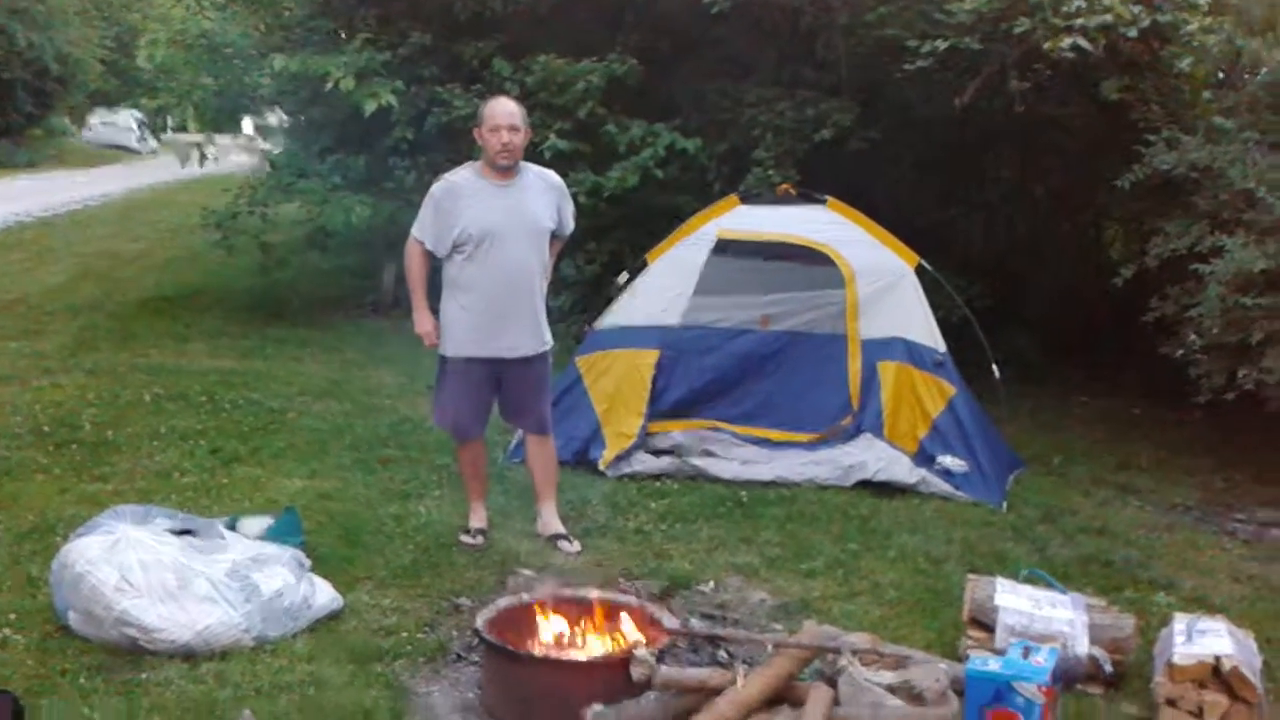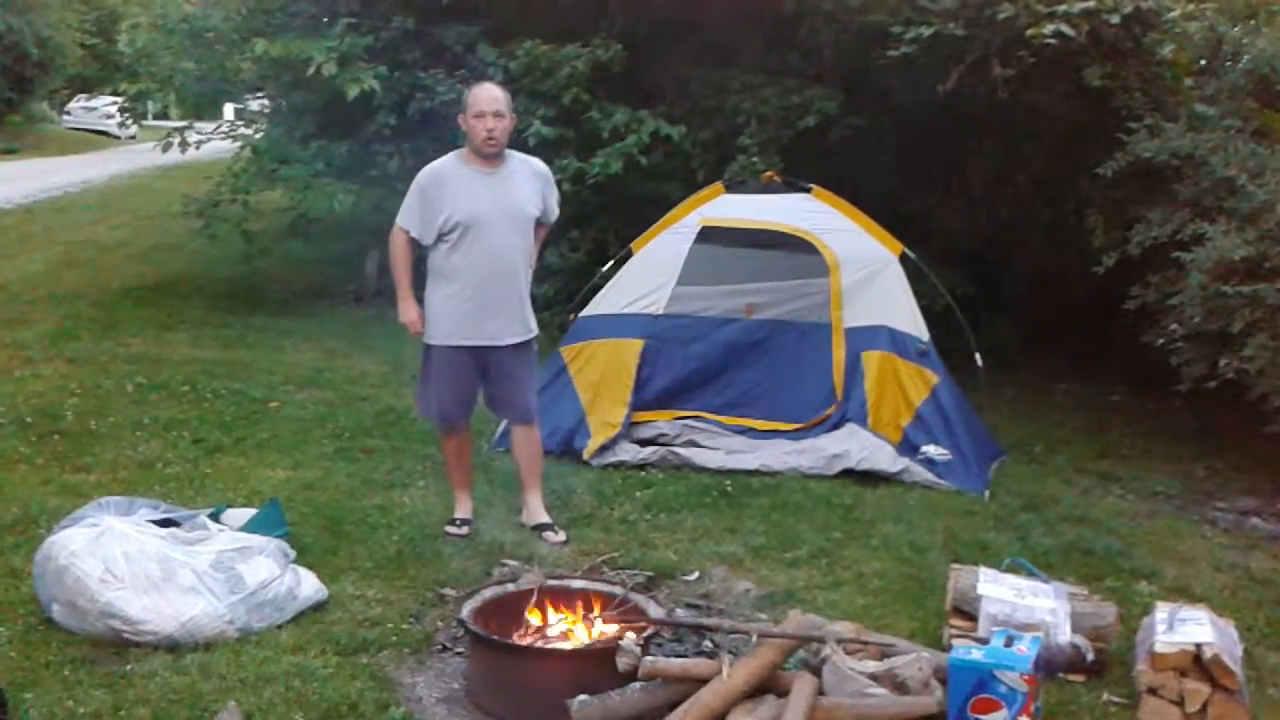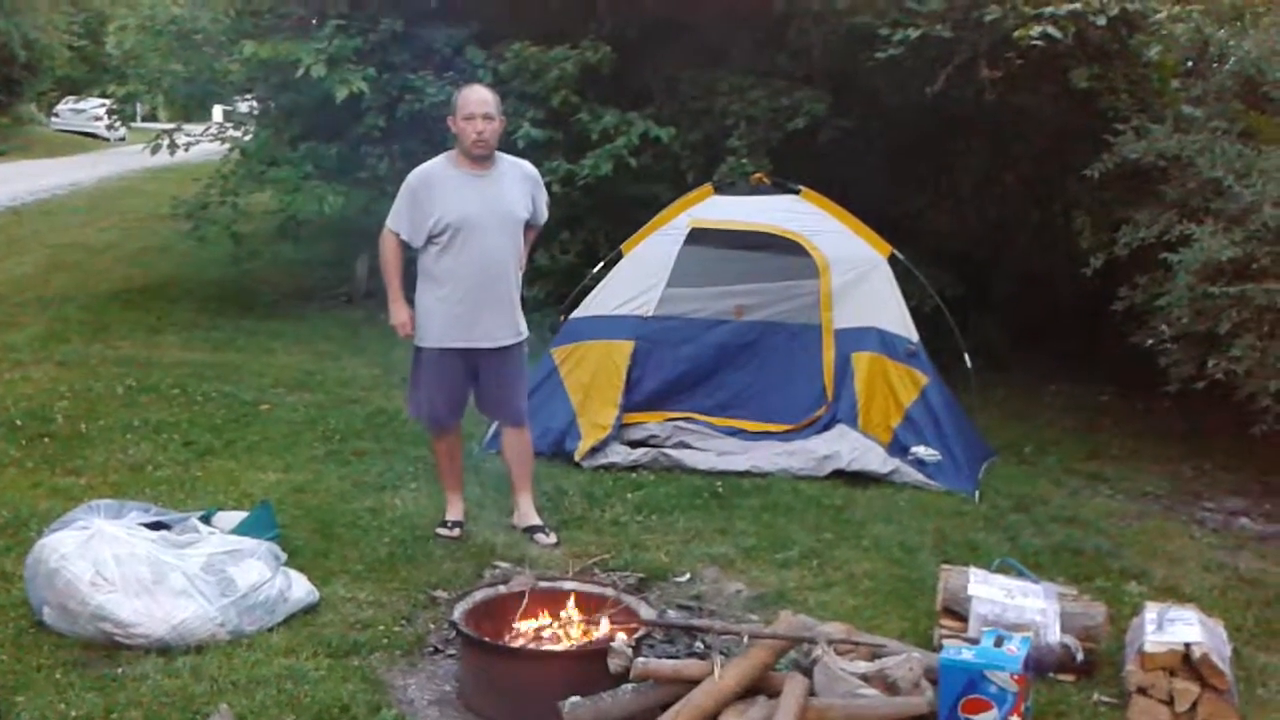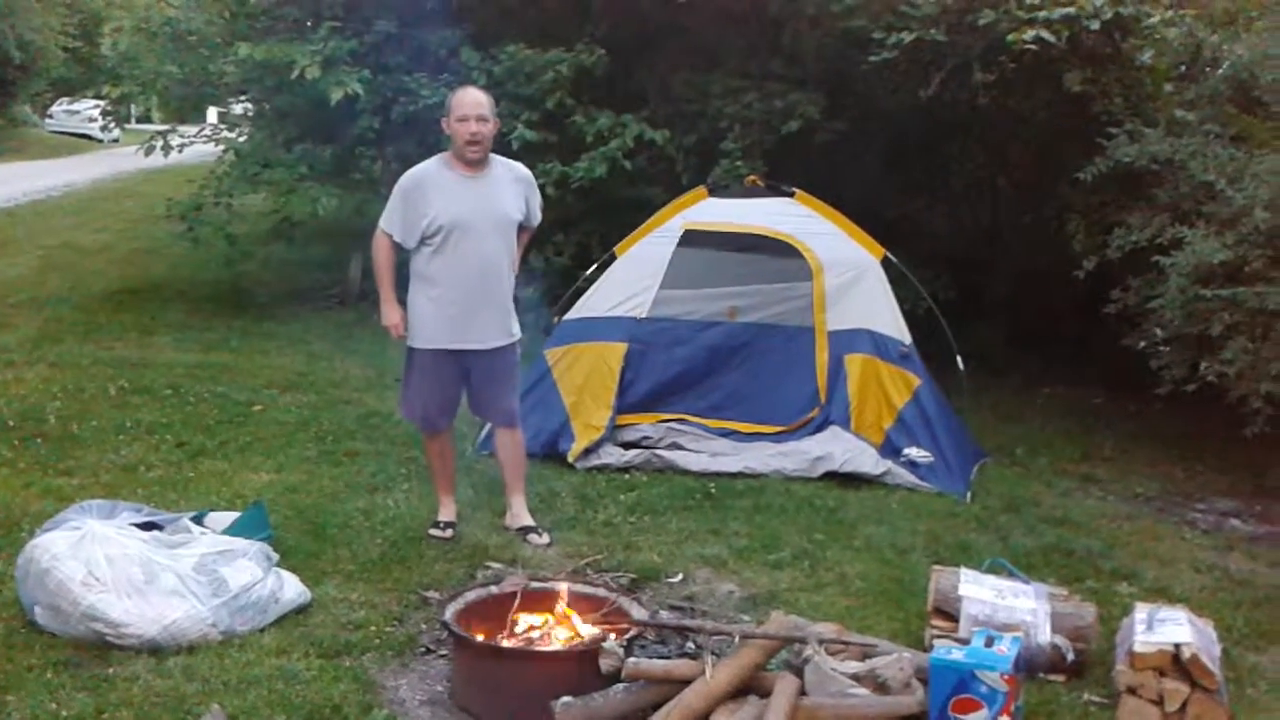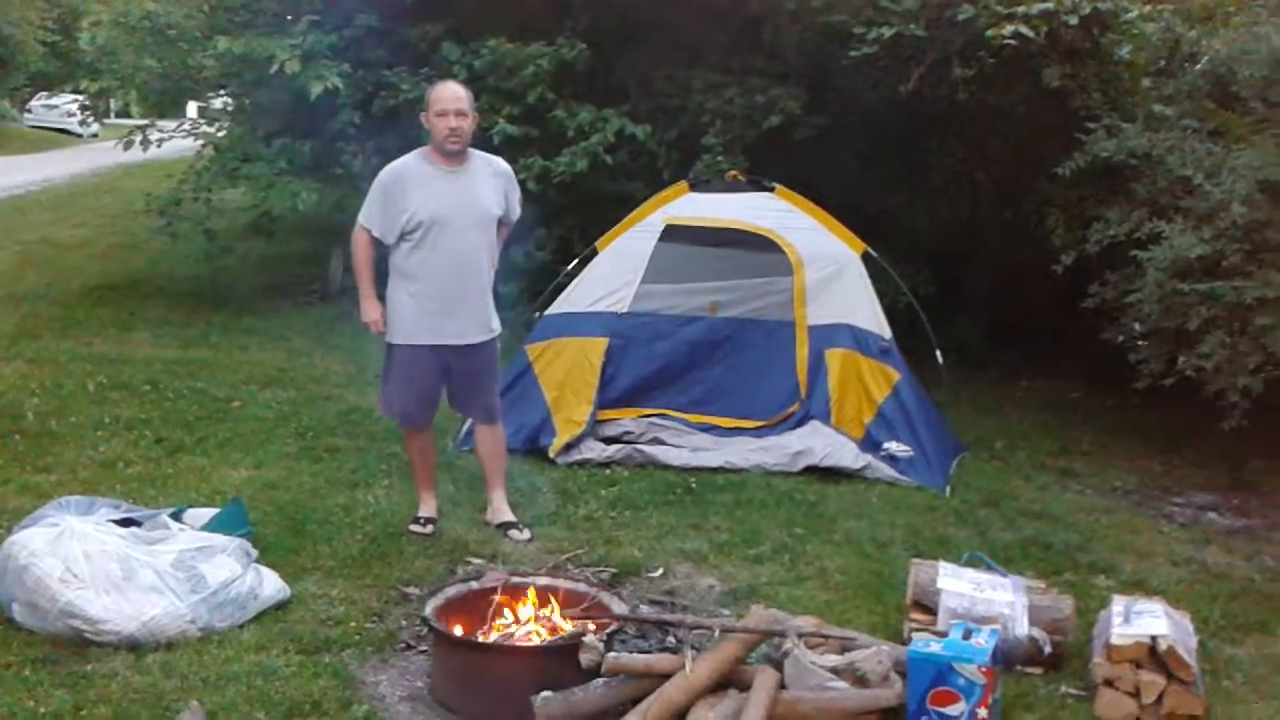
dt=0.3s
person 1, frame 1
left shoulder: (550, 186)
right shoulder: (452, 189)
right elbow: (417, 248)
right wrist: (420, 311)
left hip: (529, 336)
right hip: (468, 340)
left knee: (539, 426)
right knee: (467, 429)
left ankle: (548, 516)
right ankle: (477, 512)
person 1, frame 2
left shoulder: (535, 173)
right shoulder: (437, 176)
right elbow: (401, 236)
right wrist: (406, 300)
left hip: (515, 325)
right hip: (452, 328)
left knee: (524, 414)
right knee: (453, 419)
left ankle: (534, 507)
right ankle: (462, 503)
person 1, frame 3
left shoulder: (524, 175)
right shoulder: (426, 179)
right elbow: (391, 238)
right wrist: (397, 302)
left hip: (505, 327)
right hip: (442, 330)
left knee: (515, 417)
right knee: (443, 422)
left ankle: (525, 508)
right ankle: (454, 505)
person 1, frame 4
left shoulder: (518, 178)
right shoulder: (420, 180)
right elbow: (384, 239)
right wrist: (388, 303)
left hip: (498, 328)
right hip: (435, 332)
left knee: (507, 418)
right knee: (435, 422)
left ankle: (517, 509)
right ankle: (446, 506)
person 1, frame 5
left shoulder: (497, 172)
right shoulder: (398, 175)
right elbow: (363, 235)
right wrist: (368, 299)
left hip: (477, 324)
right hip: (414, 327)
left knee: (488, 413)
right knee: (415, 418)
left ankle: (498, 505)
right ankle: (426, 502)
